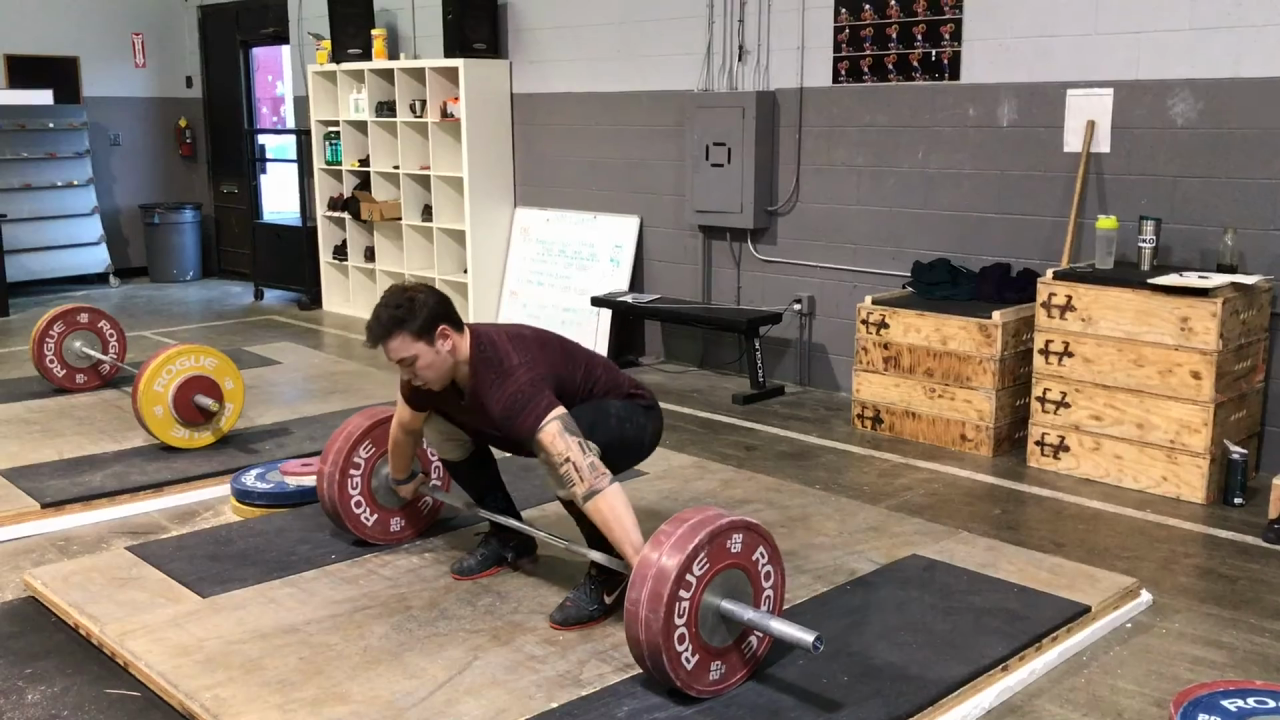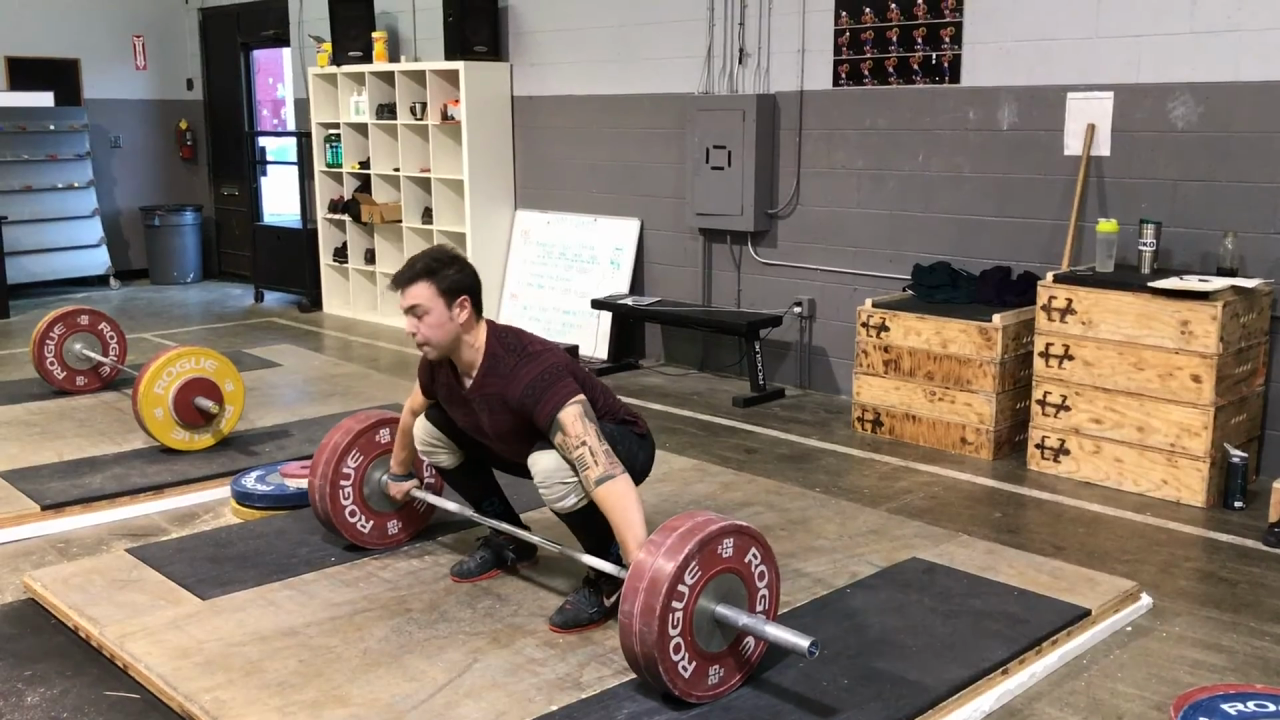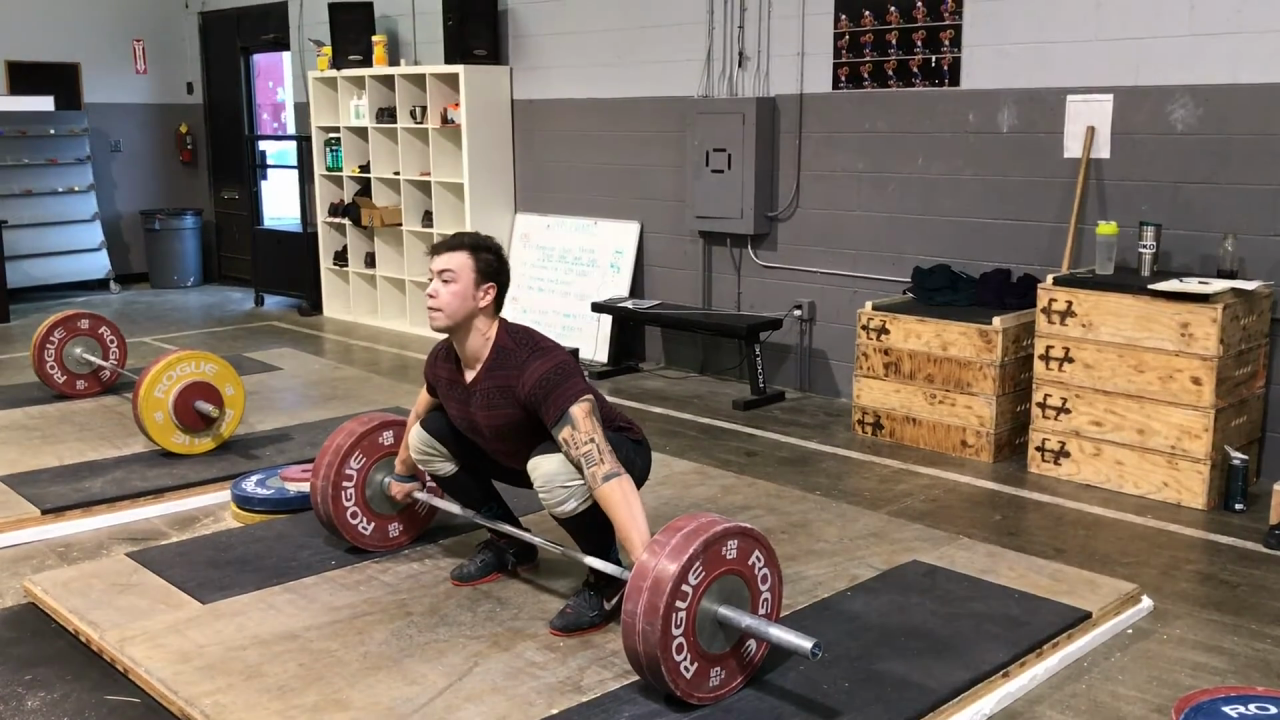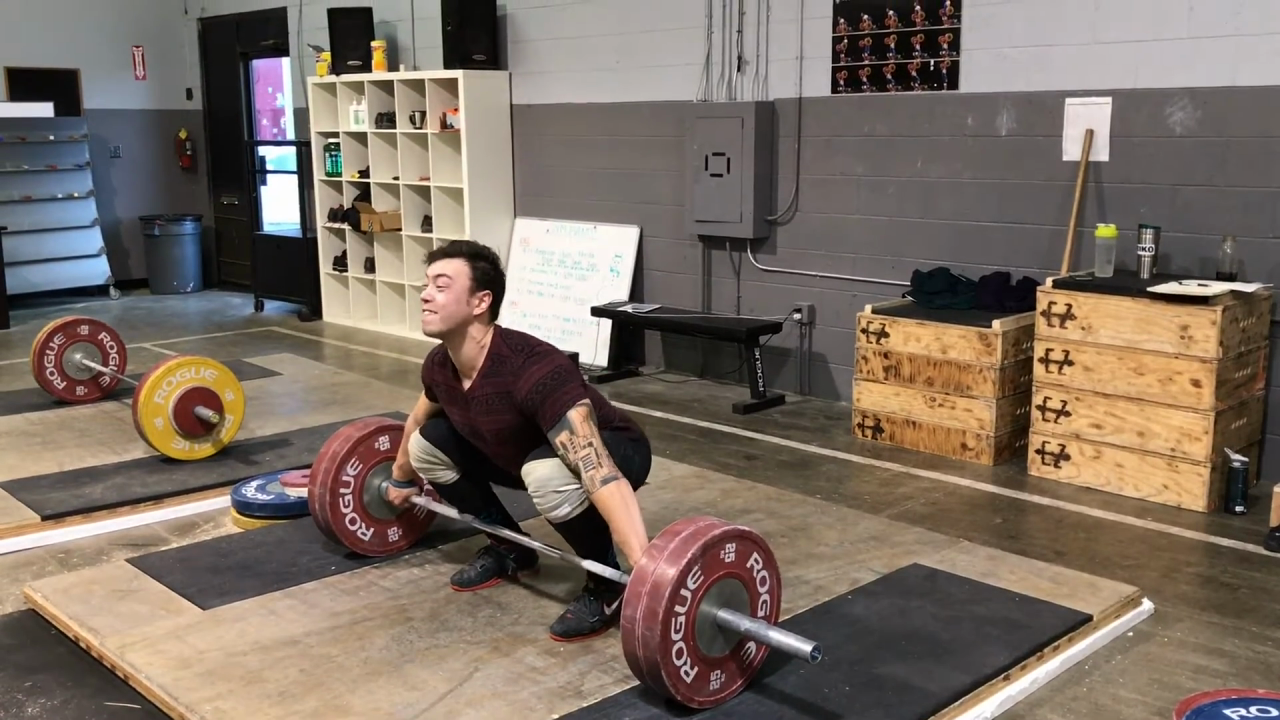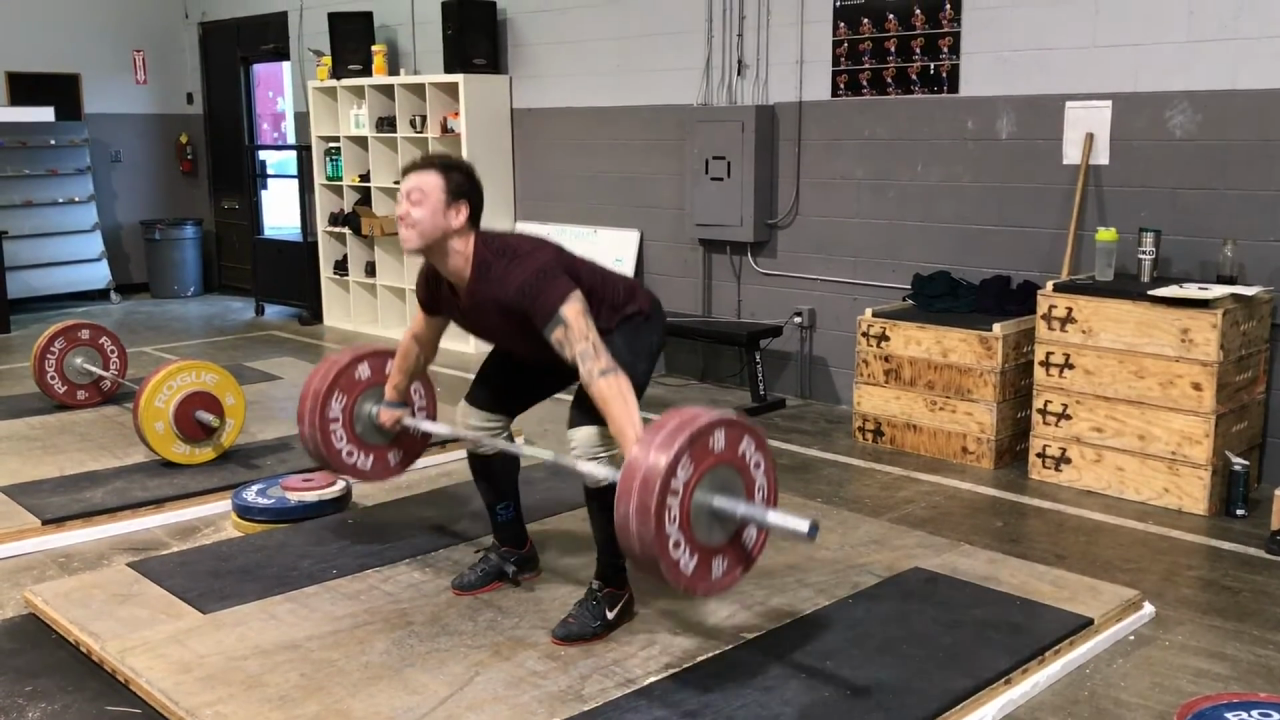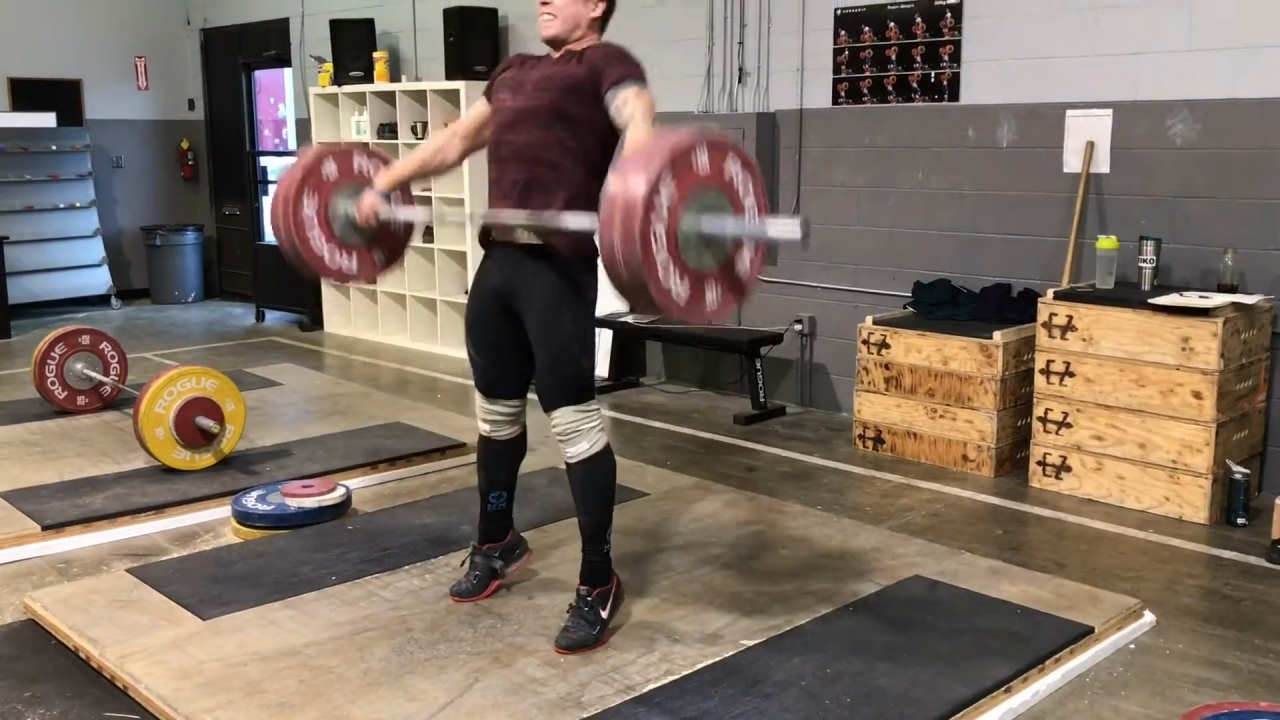
dt=0.5s
person 1, frame 1
left shoulder: (509, 378)
right shoulder: (431, 367)
left elbow: (585, 475)
right elbow: (405, 428)
right wrist: (402, 479)
left hip: (627, 417)
left knee: (562, 459)
right knee: (438, 428)
left ankle: (611, 572)
right ankle: (509, 537)
person 1, frame 2
left shoulder: (528, 368)
right shoulder: (439, 362)
left elbow: (599, 466)
right elbow: (412, 412)
right wrist: (399, 472)
left hip: (622, 443)
left knee: (553, 465)
right knee: (431, 430)
left ankle: (610, 575)
right ankle: (508, 539)
person 1, frame 3
left shoulder: (537, 366)
right shoulder: (443, 361)
left elbow: (602, 469)
right elbow: (419, 416)
right wrist: (403, 474)
left hip: (617, 452)
left knee: (553, 469)
right knee: (428, 436)
left ankle: (609, 579)
right ankle: (509, 543)
person 1, frame 4
left shoulder: (534, 371)
right shoulder: (439, 366)
left elbow: (599, 473)
right elbow: (418, 420)
right wrist: (401, 477)
left hip: (616, 451)
left knee: (548, 473)
right knee: (428, 444)
left ankle: (607, 585)
right ankle: (509, 547)
person 1, frame 5
left shoulder: (522, 269)
right shoulder: (435, 280)
left elbow: (595, 365)
right elbow: (418, 341)
right wrist: (393, 399)
left hip: (624, 323)
left knee: (590, 439)
right knee: (477, 417)
left ankle: (612, 591)
right ankle: (512, 551)
person 1, frame 6
left shoulder: (606, 64)
right shoulder: (516, 73)
left elbow: (639, 124)
right elbow: (458, 136)
right wrist: (383, 185)
left hip: (556, 268)
right hip: (498, 263)
left knee: (573, 420)
right knee: (496, 414)
left ankle: (599, 586)
right ankle: (497, 544)
